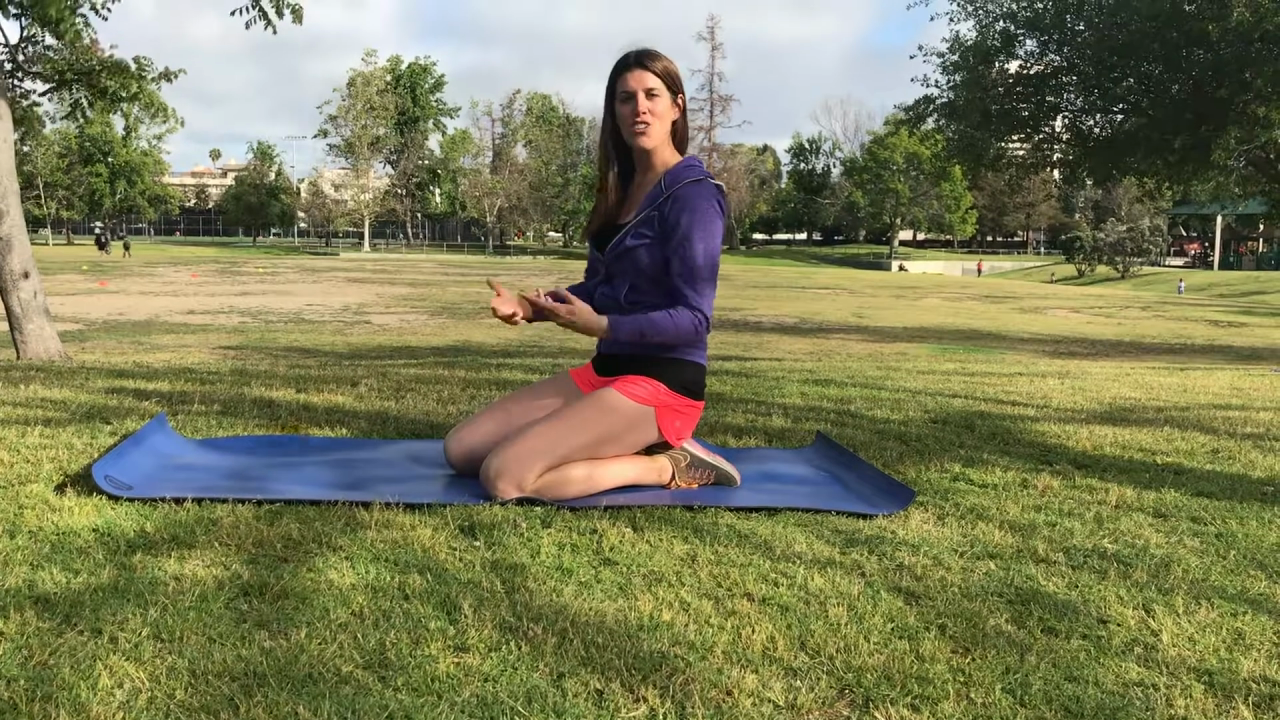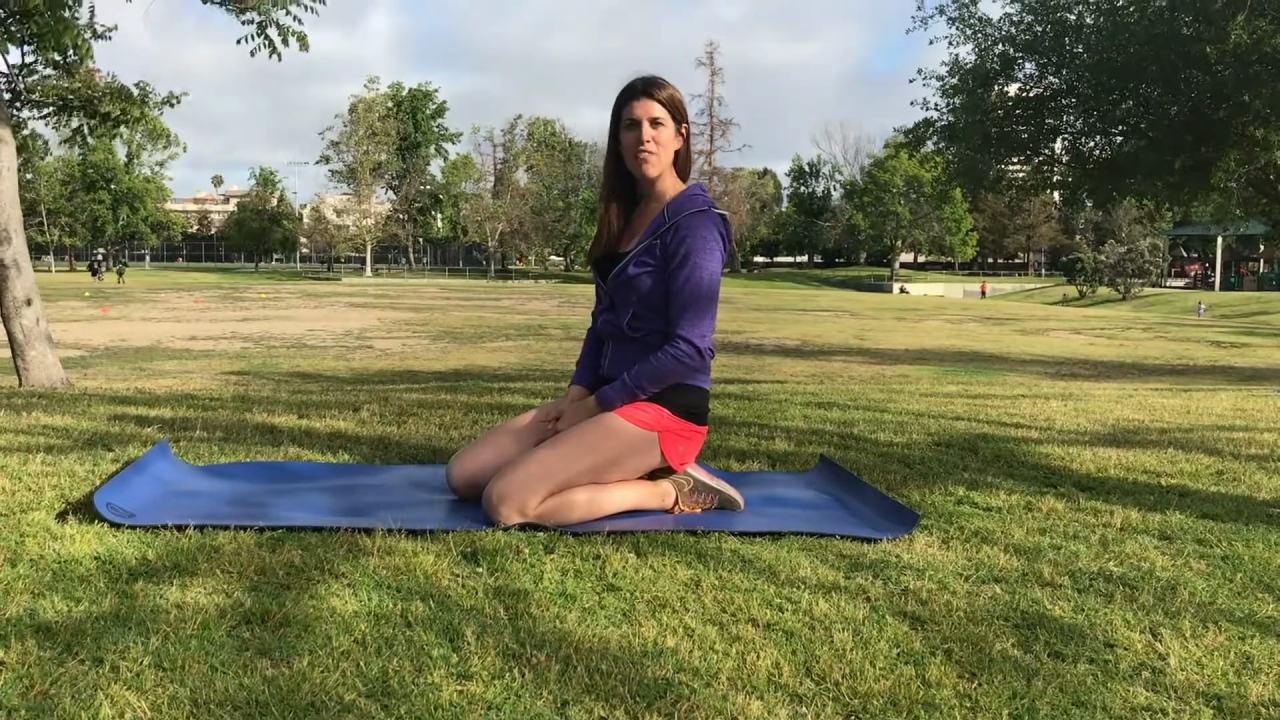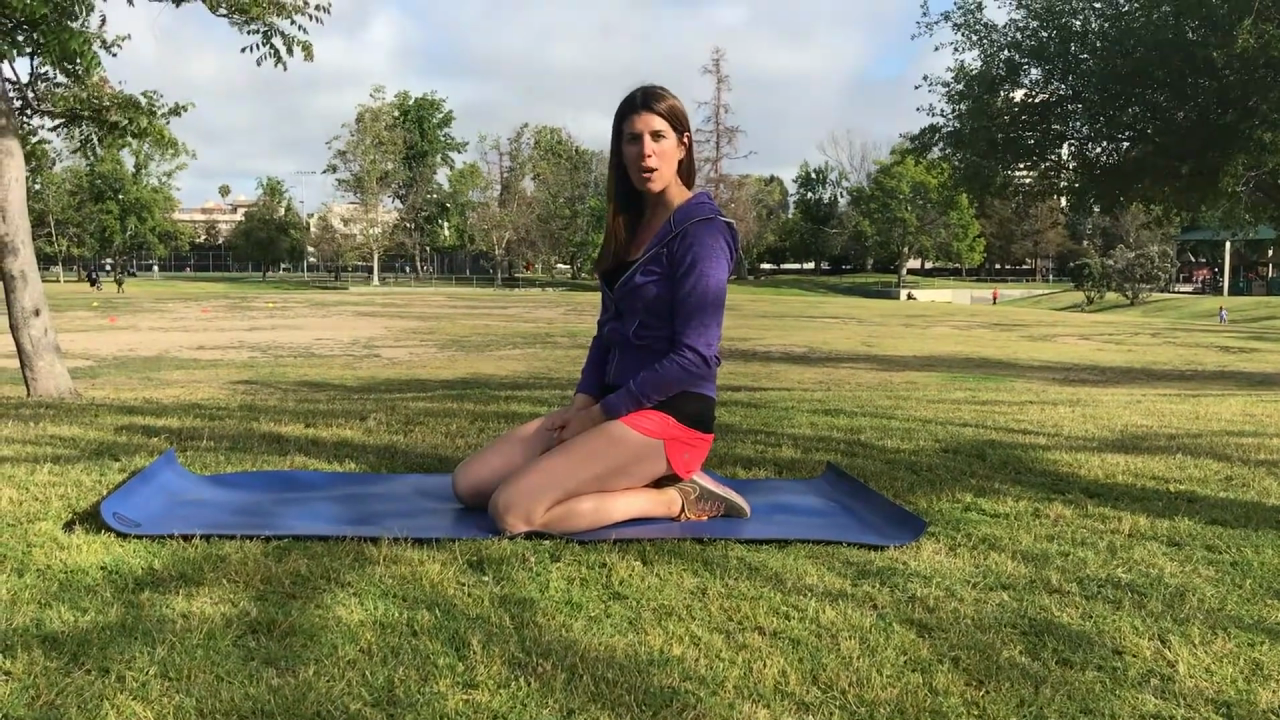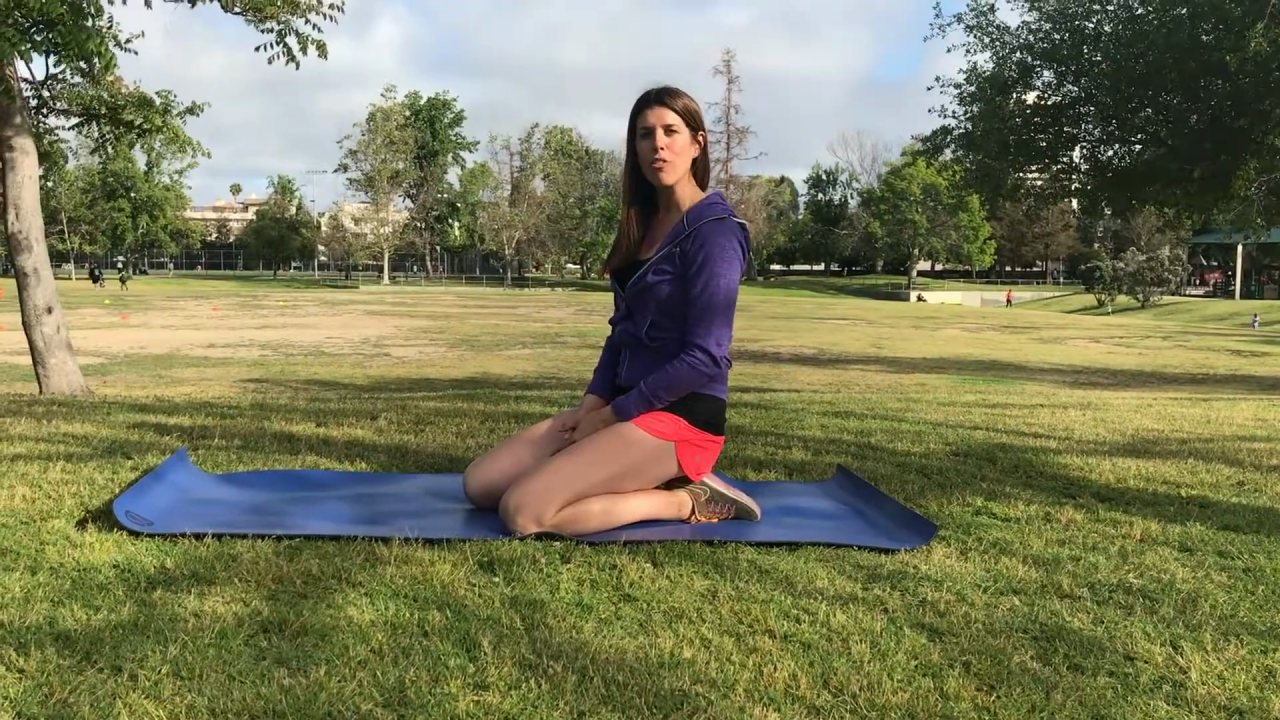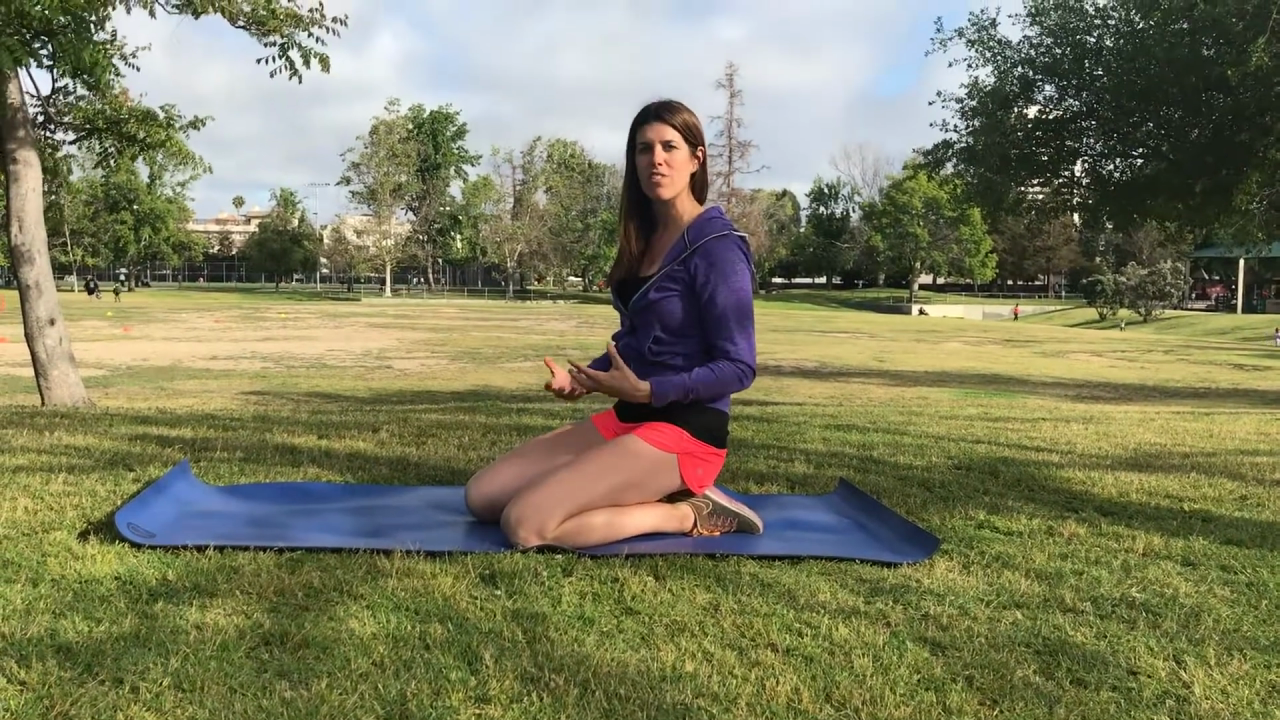
dt=1s
person 1, frame 1
left shoulder: (692, 194)
right shoulder: (620, 188)
left elbow: (694, 317)
left wrist: (602, 328)
right wrist: (529, 304)
left hip: (663, 382)
right hip: (607, 369)
left knee: (503, 476)
right knee: (460, 448)
left ankle: (667, 466)
right ankle: (638, 447)
person 1, frame 2
left shoulder: (695, 224)
right shoulder: (623, 214)
left elbow: (689, 348)
left wrist: (596, 405)
right wrist: (576, 393)
left hip: (665, 407)
right hip: (608, 396)
left knee: (506, 502)
right knee: (463, 473)
left ankle: (670, 490)
right ankle: (644, 472)
person 1, frame 3
left shoulder: (701, 232)
right shoulder: (630, 224)
left elbow: (694, 356)
left wrist: (600, 413)
right wrist: (581, 402)
left hip: (670, 415)
right hip: (615, 403)
left knee: (512, 510)
right knee: (469, 482)
left ankle: (675, 499)
right ankle: (651, 480)
person 1, frame 4
left shoulder: (713, 231)
right shoulder: (642, 225)
left elbow: (705, 357)
left wrist: (611, 415)
right wrist: (592, 403)
left hip: (682, 417)
right hip: (627, 404)
left knee: (523, 511)
right knee: (480, 483)
left ankle: (685, 500)
right ankle: (660, 483)
person 1, frame 5
left shoulder: (716, 247)
right shoulder: (642, 238)
left elbow: (737, 367)
left wrist: (643, 390)
right wrist: (581, 379)
left hip: (685, 431)
right hip: (627, 417)
left knee: (525, 524)
right knee: (482, 495)
left ankle: (688, 513)
right ankle: (661, 495)
